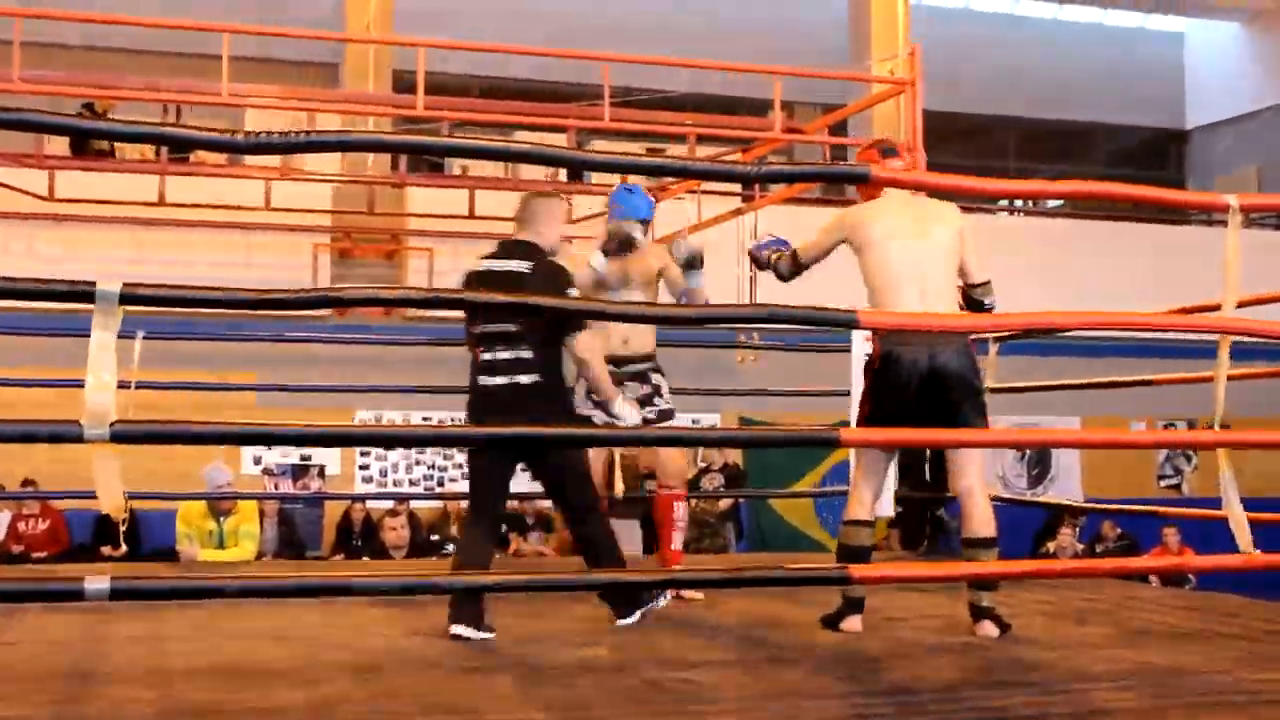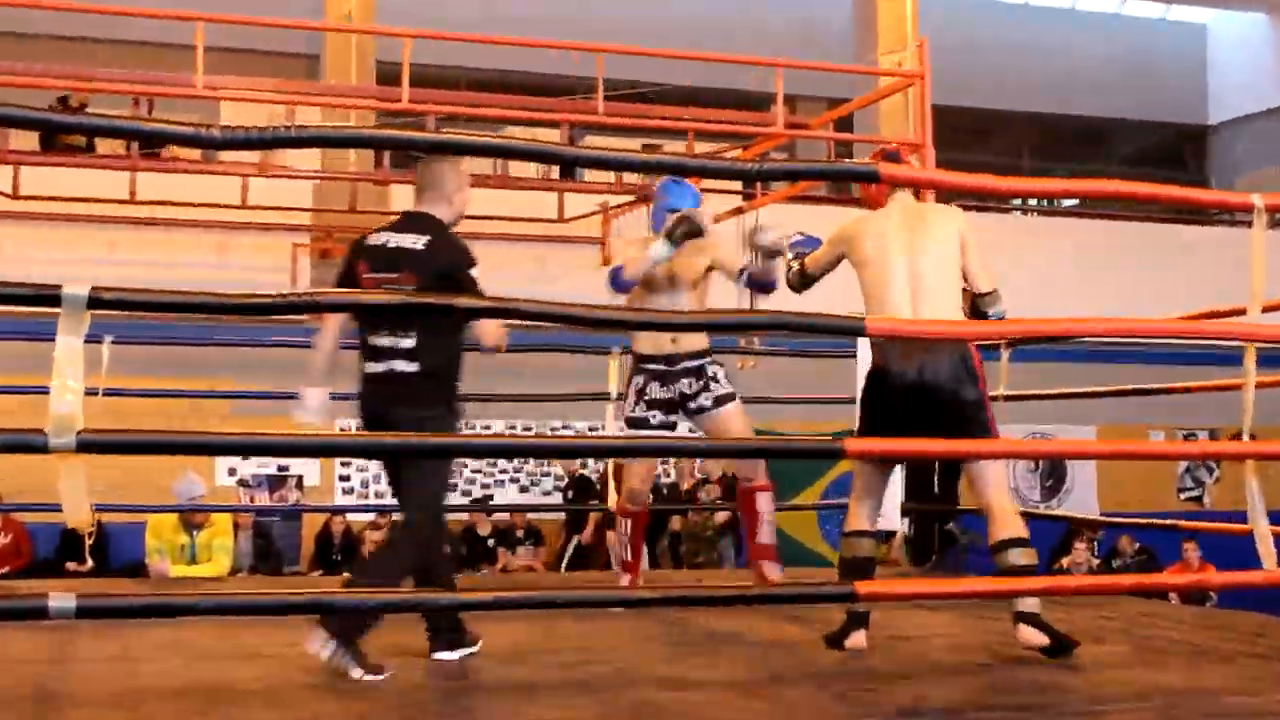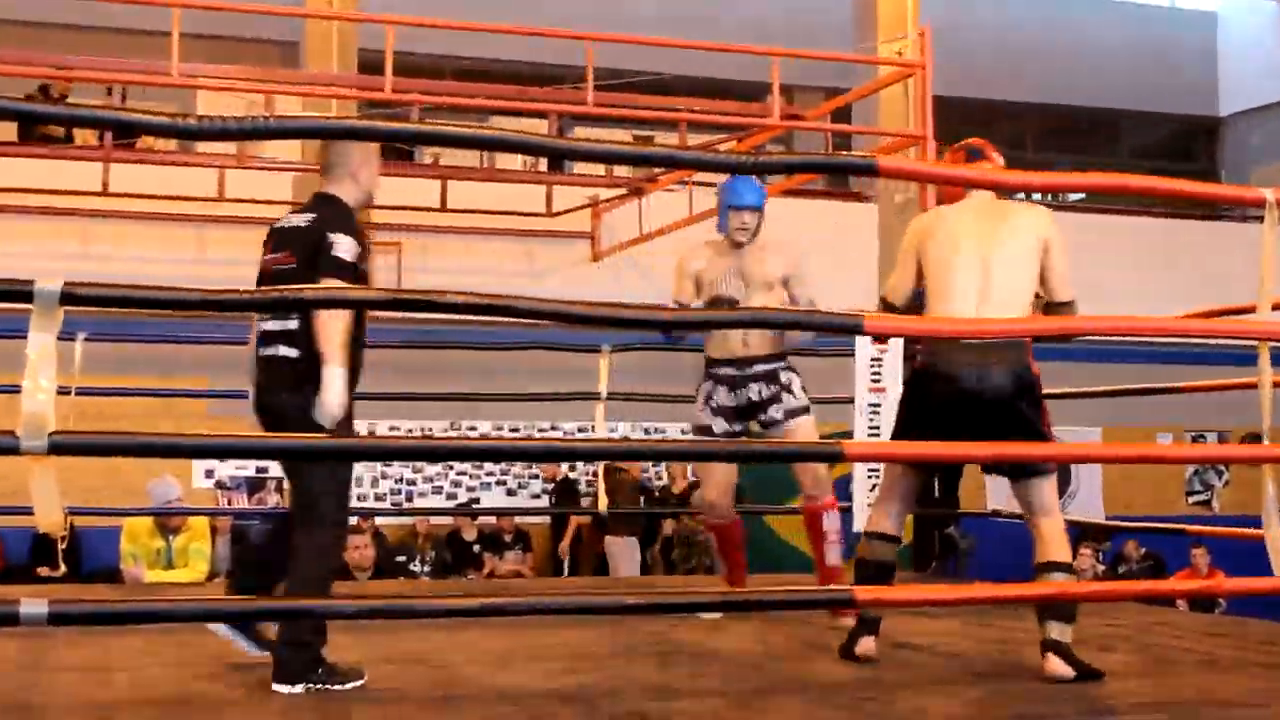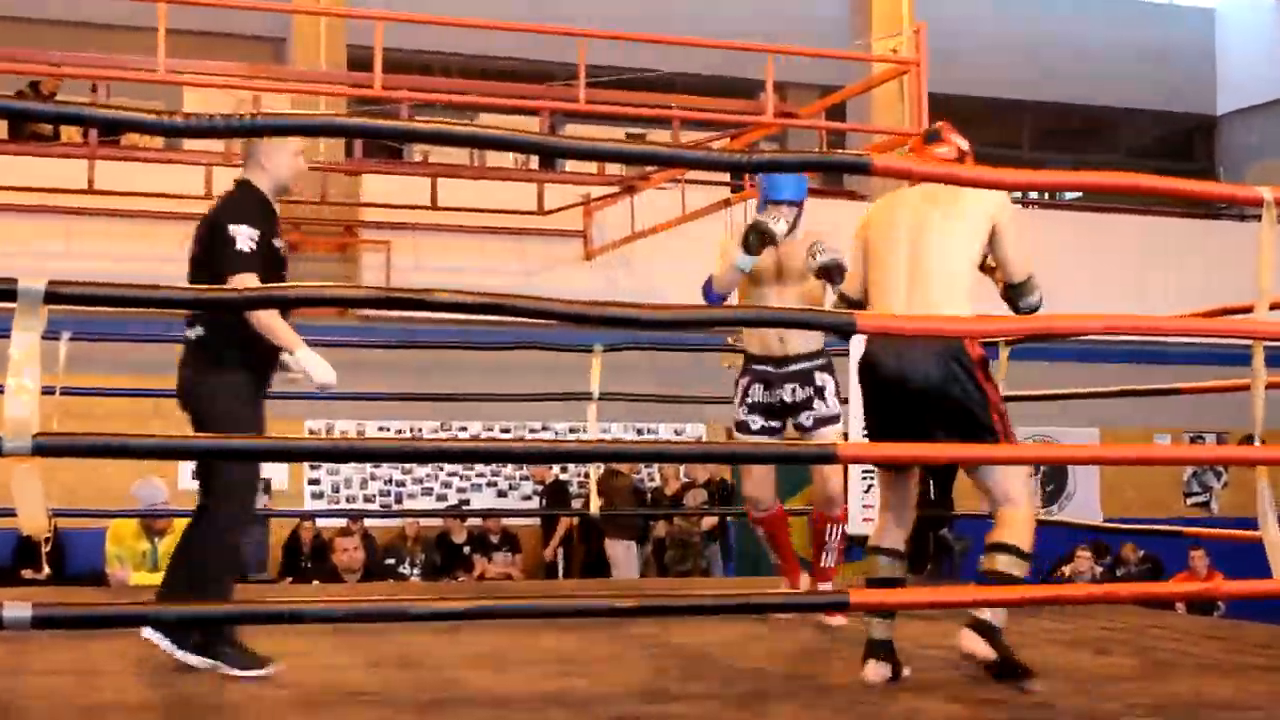
dt=0.4s
person 1, frame 1
left shoulder: (857, 218)
right shoulder: (948, 214)
left elbow: (793, 264)
right elbow: (982, 297)
left wrist: (766, 256)
left hip: (897, 353)
right hip: (954, 351)
left knee: (866, 483)
right knee: (971, 485)
left ankle: (852, 606)
right ankle: (984, 610)
person 1, frame 2
left shoulder: (856, 231)
right shoulder: (950, 218)
left elbow: (801, 277)
right elbow: (988, 306)
left wrist: (795, 262)
left hip: (892, 368)
right hip: (951, 360)
left knee: (866, 500)
right knee: (996, 495)
left ankle: (853, 623)
right ankle: (1030, 618)
person 1, frame 3
left shoulder: (927, 225)
right shoulder: (1035, 218)
left elbow: (887, 315)
right elbow: (1063, 311)
left hip: (939, 370)
right hip: (1009, 370)
left knee: (891, 501)
right knee: (1045, 515)
left ankle: (865, 628)
right ankle: (1057, 647)
person 1, frame 4
left shoulder: (882, 210)
right shoulder: (985, 200)
left elbow: (849, 304)
right elbow: (1026, 300)
left hip: (882, 360)
right hip: (946, 356)
left knee: (895, 508)
right knee: (1015, 498)
left ankle: (880, 650)
right ankle: (984, 630)
person 2, frame 1
left shoulder: (476, 275)
right shoulder: (550, 276)
right elbow: (583, 349)
right wrist: (617, 401)
left hip: (486, 415)
right hip: (544, 415)
left knee: (483, 513)
right knee: (583, 509)
left ankle: (465, 612)
right ankle: (628, 600)
person 2, frame 2
left shoulder: (368, 245)
right shoulder: (448, 253)
left elbow: (335, 318)
right elbow: (490, 334)
left wrist: (315, 385)
right wrist: (500, 326)
left hip: (379, 402)
right hip: (428, 406)
left knee: (422, 515)
right knee: (420, 524)
left ankle: (449, 633)
right ankle: (340, 626)
person 2, frame 3
left shoulder: (283, 229)
right shoulder: (340, 228)
left elbow: (263, 310)
right elbow: (331, 299)
right wrist: (335, 369)
left hip: (274, 388)
right hip: (311, 390)
left knee: (307, 509)
right knee: (324, 522)
left ankle: (246, 604)
right ankle: (298, 662)
person 2, frame 4
left shoulder: (244, 213)
right shoulder: (243, 212)
right elbow: (246, 292)
left wrist: (285, 350)
right wrist: (303, 356)
left hip: (229, 375)
right hip: (224, 378)
left knee: (224, 499)
right knee: (230, 500)
left ankle: (178, 618)
right ankle: (205, 631)
person 3, frame 1
left shoulder: (657, 255)
right shoulder: (589, 253)
left elbow: (695, 308)
left wrist: (693, 271)
right wrist: (603, 257)
left hip: (645, 373)
left knee: (674, 470)
right knee: (594, 478)
left ankle: (671, 569)
person 3, frame 2
left shoulder: (710, 249)
right shoulder: (635, 248)
left elbow: (760, 284)
right elbow: (620, 282)
left wrist: (767, 259)
right wrist: (664, 242)
left hip: (701, 368)
right hip: (651, 374)
left knee: (750, 460)
right knee: (636, 484)
left ankle: (765, 560)
right ankle: (629, 578)
person 3, frame 3
left shoulder: (782, 256)
right shoulder: (696, 259)
left elbow: (808, 314)
right wrist: (705, 310)
left hip: (775, 375)
right hip: (723, 380)
left knee: (815, 478)
right knee: (714, 498)
left ankle: (833, 590)
right ankle: (736, 586)
person 3, frame 4
left shoulder: (817, 245)
right shoulder: (739, 247)
right elbow: (713, 298)
left wrist: (836, 271)
right wrist: (746, 254)
left hip: (812, 374)
right hip: (759, 376)
left knee: (831, 489)
right knee: (755, 493)
left ankle: (822, 583)
right ankle: (792, 575)
